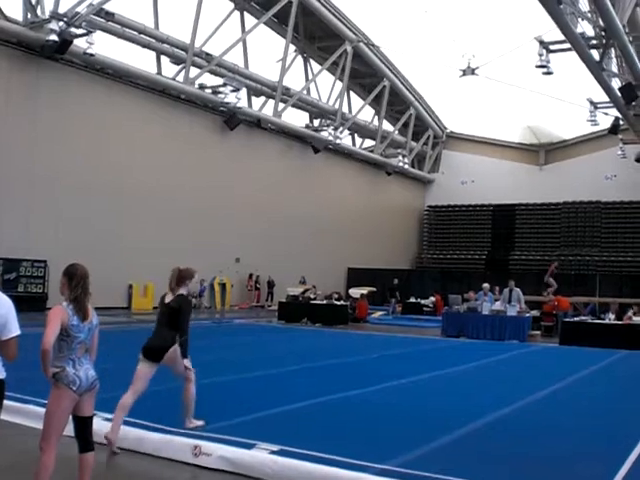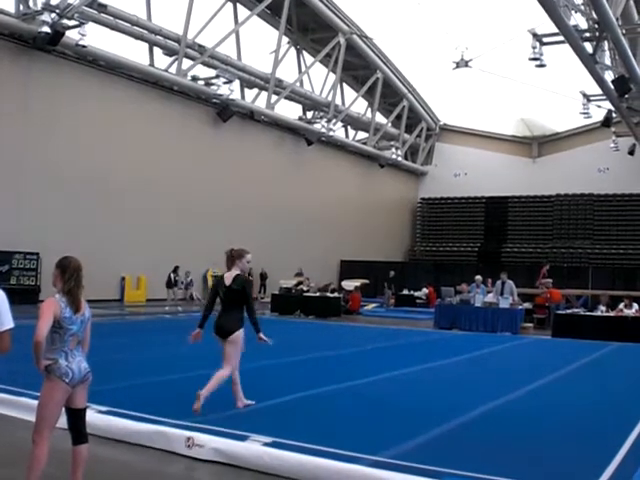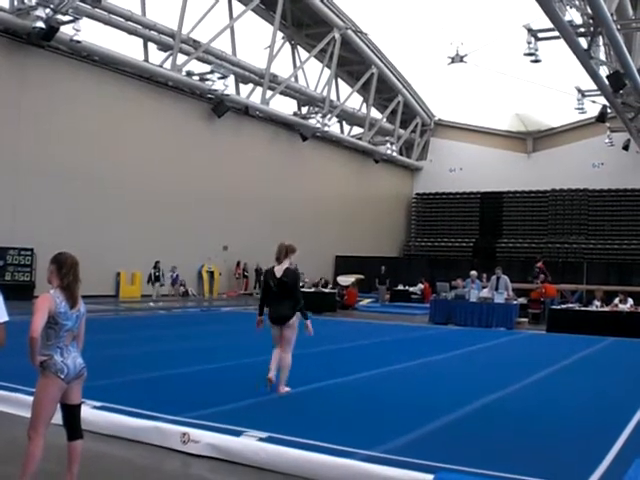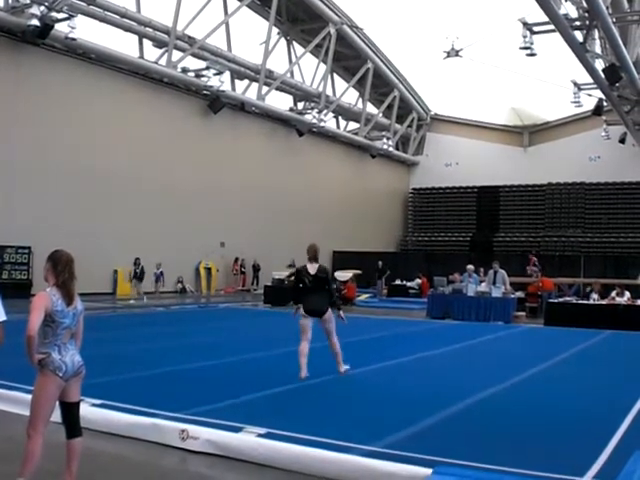
dt=0.7s
person 1, frame 1
left shoulder: (59, 311)
right shoulder: (92, 313)
left elbow: (46, 346)
left wrist: (46, 369)
left hip: (67, 380)
right hip: (89, 377)
left knee: (48, 444)
right knee: (86, 439)
person 1, frame 2
left shoulder: (52, 304)
right shoulder: (84, 305)
left elbow: (39, 338)
left wrist: (39, 361)
left hip: (60, 372)
right hip: (81, 369)
left knee: (40, 437)
right knee: (79, 431)
person 1, frame 3
left shoulder: (47, 299)
right shoulder: (79, 301)
left elbow: (35, 333)
left wrist: (34, 358)
right wrist: (71, 358)
left hip: (55, 368)
right hip: (76, 365)
left knee: (36, 433)
right knee: (74, 427)
person 1, frame 4
left shoulder: (44, 297)
right shoulder: (76, 299)
left elbow: (32, 332)
left wrist: (33, 356)
right wrist: (69, 356)
left hip: (53, 366)
right hip: (74, 363)
left knee: (35, 431)
right knee: (73, 425)
person 2, frame 1
left shoulder: (165, 297)
right shoulder: (185, 301)
right elbow: (183, 331)
right wrist: (186, 358)
left hip: (150, 346)
right hip: (166, 347)
left knee: (134, 391)
right knee: (190, 378)
left ankle: (113, 431)
right ankle: (189, 421)
person 2, frame 2
left shoulder: (219, 280)
right shoulder: (244, 281)
left elbow: (209, 305)
right elbow: (250, 309)
left wrist: (200, 327)
right wrist: (258, 332)
left hip: (220, 325)
right hip: (234, 327)
left knee: (234, 364)
right knee: (228, 368)
left ankle: (240, 400)
right ankle: (203, 393)
person 2, frame 3
left shoulder: (268, 272)
right shoulder: (293, 273)
left elbow: (264, 296)
right elbow: (297, 298)
left wrist: (260, 315)
right wrist: (306, 319)
left hip: (274, 314)
right hip: (289, 314)
left knee: (278, 347)
right knee: (286, 351)
left ankle: (271, 373)
right ankle: (281, 386)
person 2, frame 4
left shoulder: (300, 271)
right shoulder: (325, 270)
left elbow: (296, 290)
right elbow: (331, 291)
left wrist: (297, 304)
right wrist: (339, 309)
left hip: (306, 308)
right hip: (323, 308)
left knee: (305, 340)
right knee: (332, 337)
left ankle: (303, 371)
right ankle: (341, 366)
